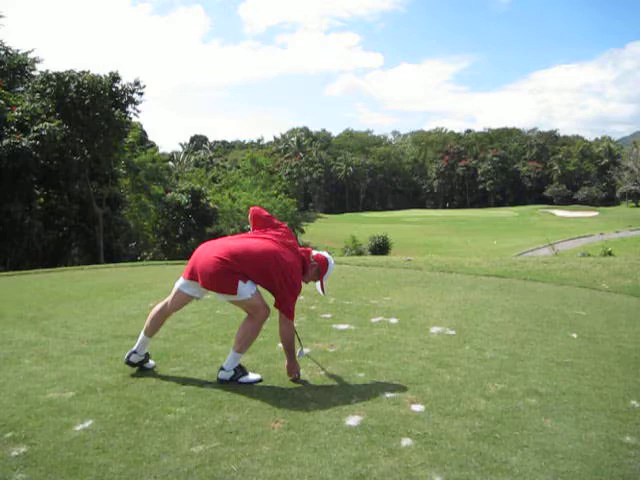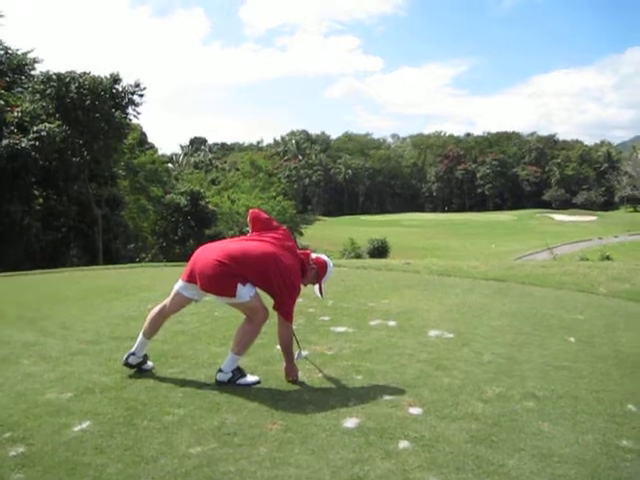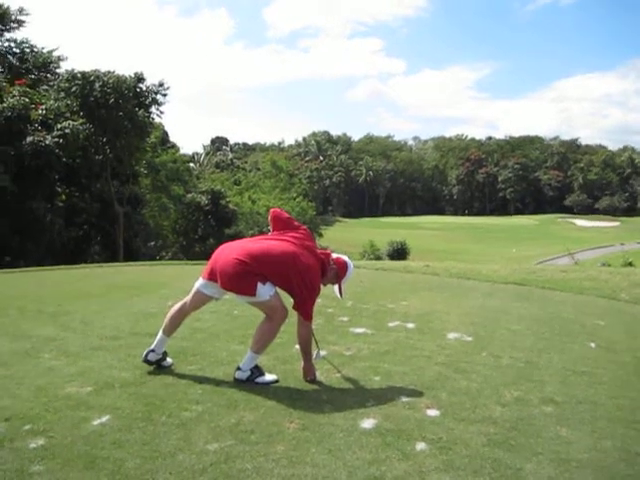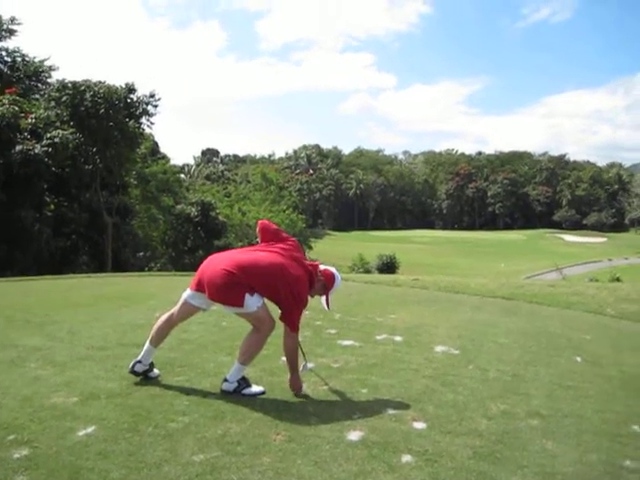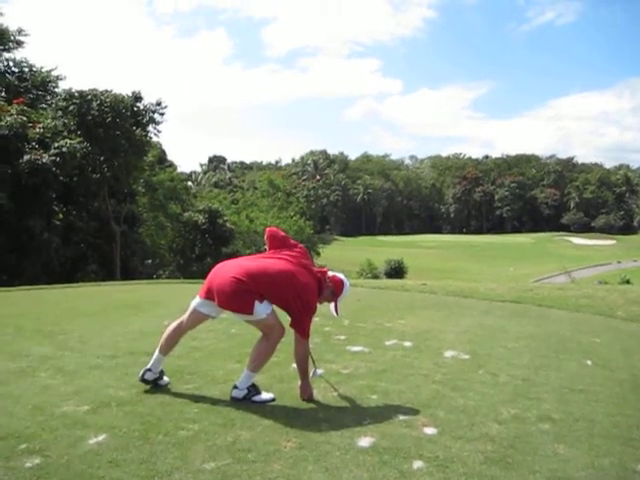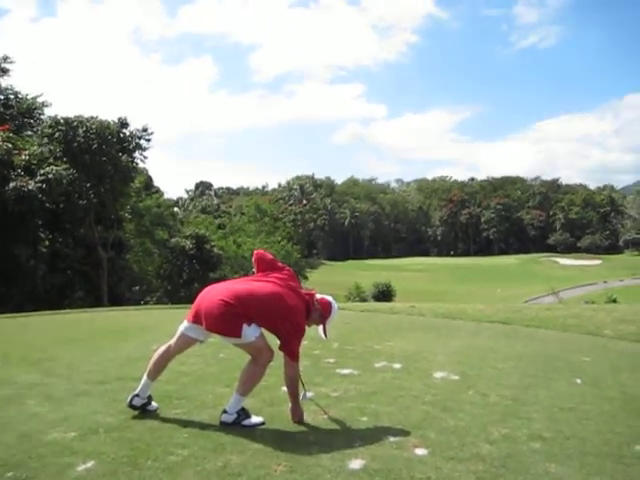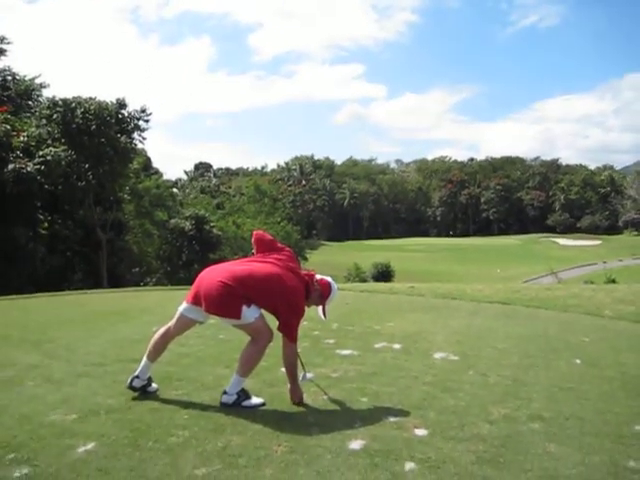
dt=0.7s
person 1, frame 1
left shoulder: (284, 233)
right shoulder: (293, 276)
left elbow: (254, 211)
right elbow: (286, 321)
right wrist: (291, 360)
left hip: (204, 251)
right hip: (221, 267)
left knee: (170, 305)
right knee: (260, 312)
left ankle: (137, 353)
right ankle: (229, 370)
person 1, frame 2
left shoulder: (284, 236)
right shoulder: (291, 278)
left elbow: (253, 214)
right elbow: (285, 323)
right wrist: (289, 363)
left hip: (203, 253)
right hip: (220, 270)
left knee: (168, 306)
right knee: (258, 314)
left ankle: (136, 355)
right ankle: (227, 372)
person 1, frame 3
left shoulder: (304, 236)
right shoulder: (311, 277)
left elbow: (274, 213)
right elbow: (304, 322)
right wrist: (307, 362)
left hip: (224, 253)
right hip: (240, 268)
left knee: (189, 304)
right knee: (277, 313)
left ankle: (155, 352)
right ankle: (246, 370)
person 1, frame 4
left shoulder: (292, 247)
right shoulder: (299, 288)
left elbow: (262, 225)
right elbow: (290, 334)
right wrist: (294, 375)
left hip: (211, 264)
right hip: (228, 279)
left knee: (176, 315)
right knee: (265, 324)
left ankle: (142, 363)
right ankle: (233, 381)
person 1, frame 5
left shoulder: (300, 253)
right shoulder: (308, 295)
left elbow: (270, 232)
right elbow: (301, 341)
right wrist: (304, 382)
left hip: (221, 272)
right hip: (237, 287)
left knee: (185, 323)
right knee: (275, 331)
left ankle: (152, 370)
right ankle: (242, 388)
person 1, frame 6
left shoulder: (288, 276)
right shoulder: (296, 317)
left elbow: (258, 255)
right elbow: (291, 364)
right wrist: (295, 405)
left hip: (208, 295)
right hip: (225, 309)
left knee: (173, 347)
right knee: (263, 355)
left ankle: (140, 396)
right ankle: (232, 413)
person 1, frame 7
left shoulder: (287, 257)
right shoulder: (295, 298)
left elbow: (257, 236)
right elbow: (289, 345)
right wrist: (294, 385)
left hip: (207, 277)
right hip: (225, 291)
left knee: (172, 329)
right knee: (263, 335)
left ankle: (140, 378)
right ankle: (232, 394)
